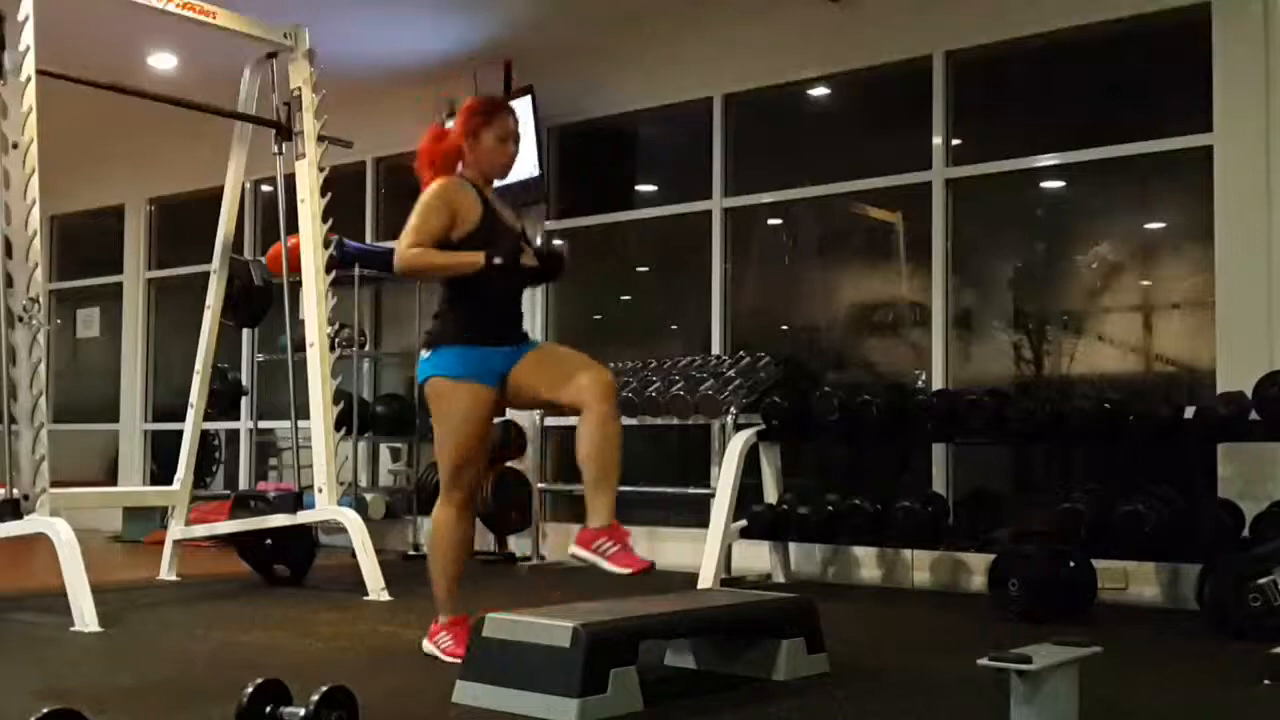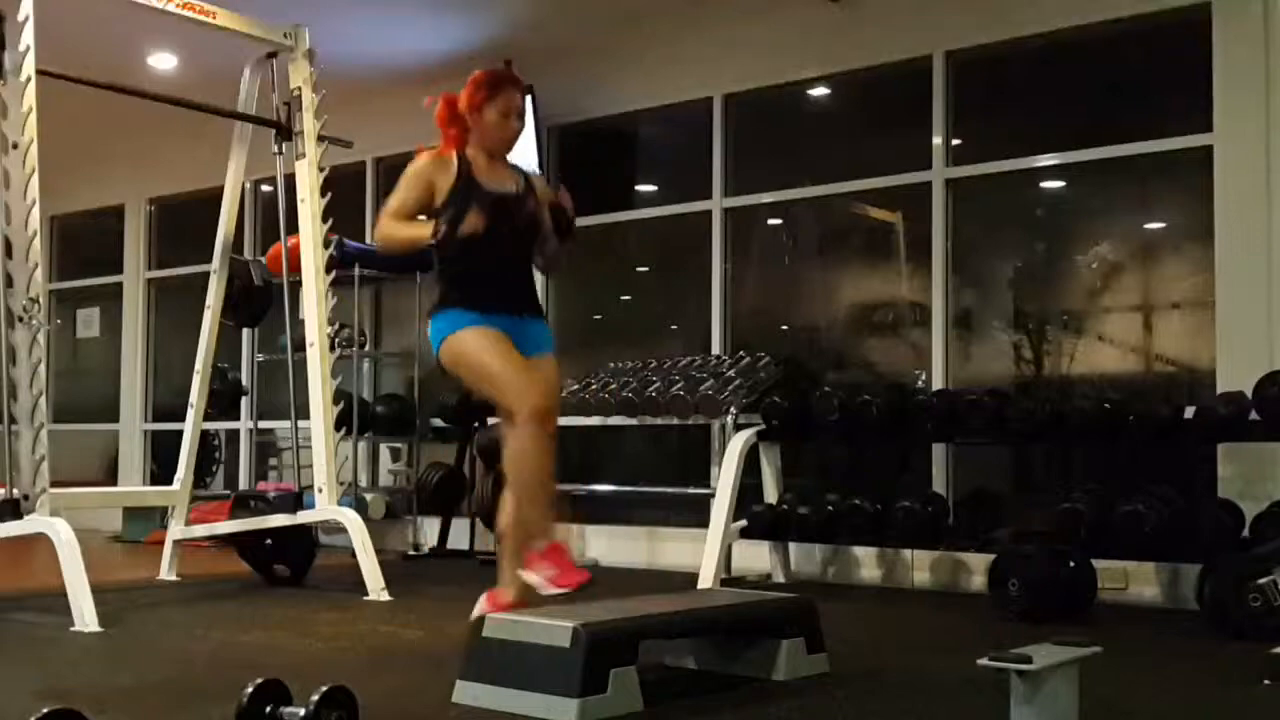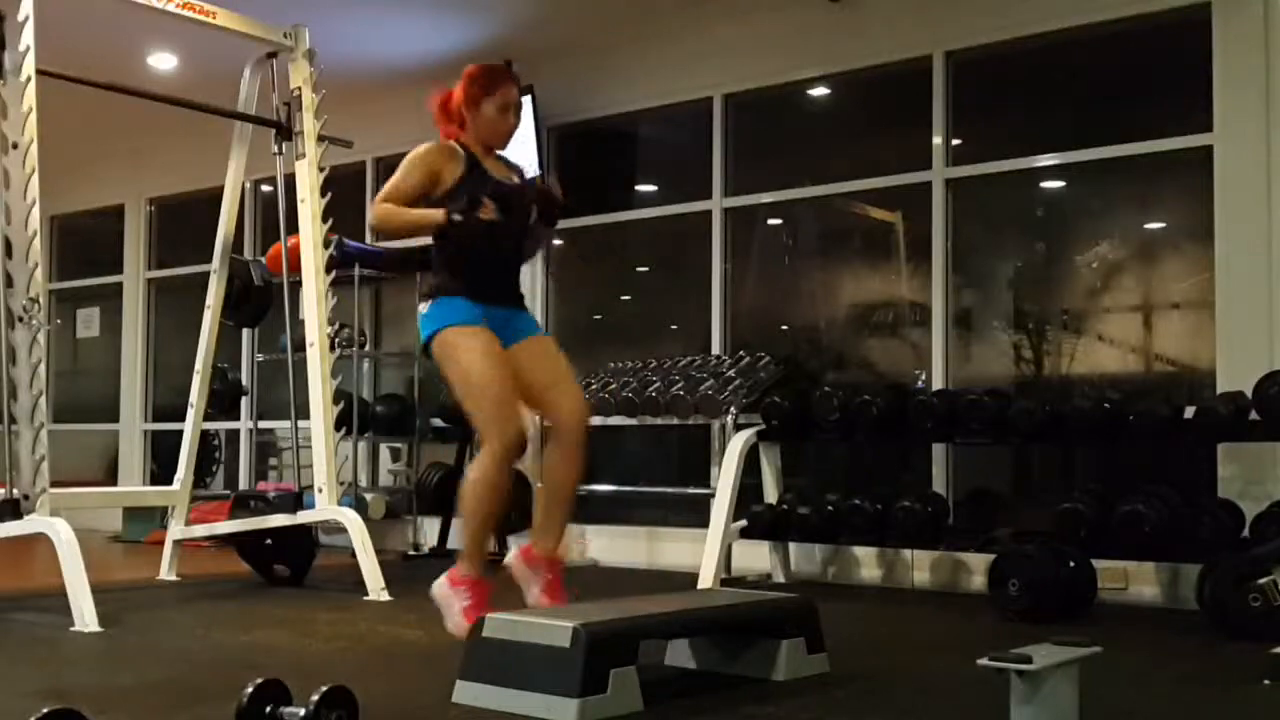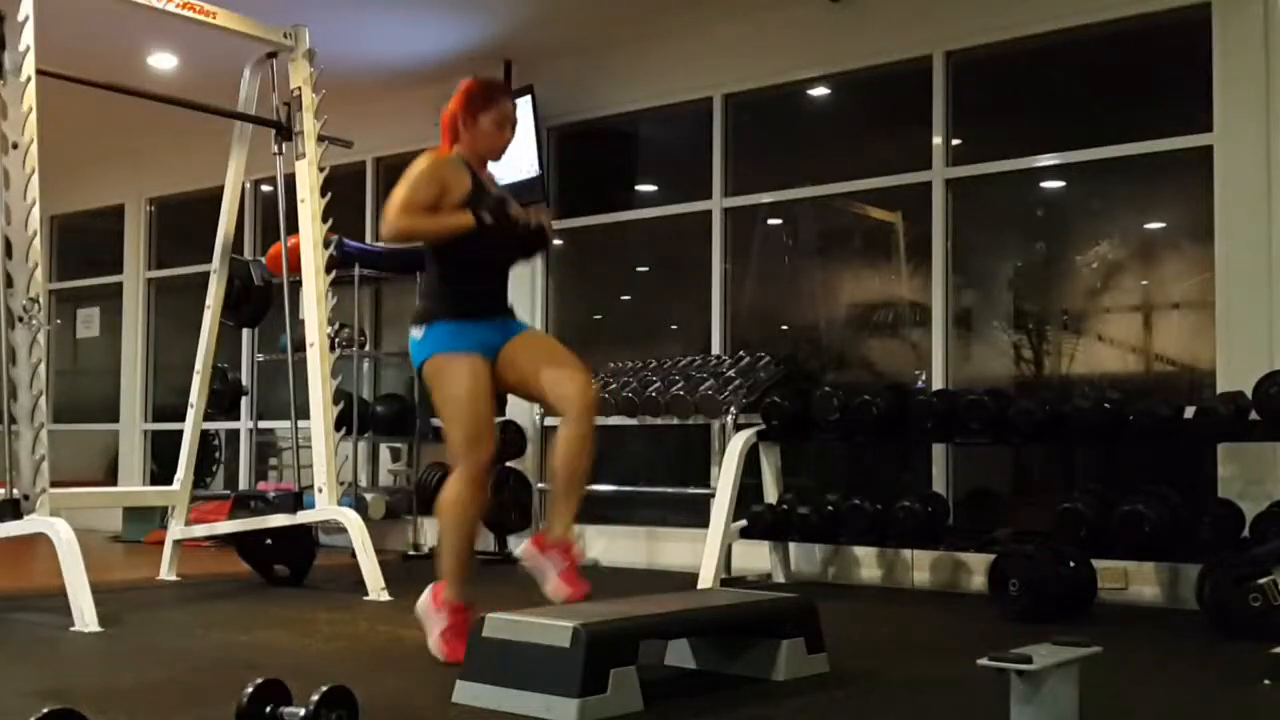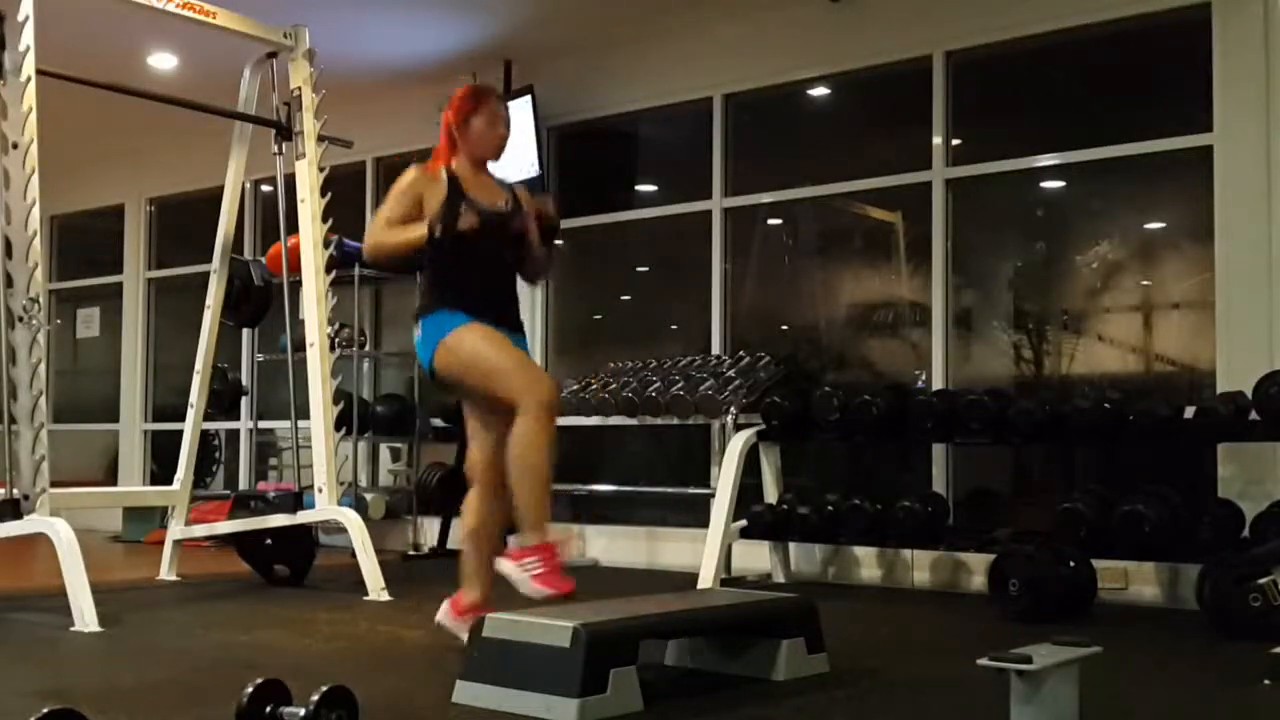
dt=0.3s
person 1, frame 1
left shoulder: (501, 207)
right shoulder: (448, 192)
right elbow: (407, 257)
left wrist: (535, 266)
right wrist: (490, 259)
left hip: (513, 347)
right hip: (459, 351)
left knee: (598, 388)
right knee: (460, 486)
left ankle: (601, 531)
right ankle: (447, 624)
person 1, frame 2
left shoulder: (529, 185)
right shoulder: (435, 167)
left elbow: (547, 262)
right elbow: (384, 233)
left wrist: (561, 227)
right wrist: (440, 230)
left hip: (525, 321)
right hip: (462, 317)
left knee: (533, 446)
right knee: (530, 409)
left ankle: (505, 596)
right ankle: (538, 547)
person 1, frame 3
left shoulder: (511, 175)
right shoulder: (436, 157)
right elbow: (380, 215)
left wrist: (540, 216)
right wrist: (450, 215)
left hip: (510, 313)
right hip: (456, 310)
left knee: (573, 419)
right knee: (504, 435)
left ankle: (541, 555)
right ankle: (466, 577)
person 1, frame 4
left shoulder: (492, 189)
right shoulder: (438, 168)
right elbow: (392, 225)
left wrist: (526, 240)
right wrist: (478, 219)
left hip: (500, 325)
right hip: (449, 328)
left knee: (579, 396)
right knee: (475, 462)
left ankle: (555, 542)
right ankle: (448, 599)
person 1, frame 5
left shoulder: (515, 196)
right shoulder: (427, 181)
left elbow: (535, 273)
right elbow: (374, 244)
left wrist: (540, 238)
right wrist: (436, 229)
left hip: (504, 328)
right hip: (448, 323)
left knee: (489, 472)
right knee: (540, 395)
left ankle: (465, 602)
right ankle: (532, 549)
